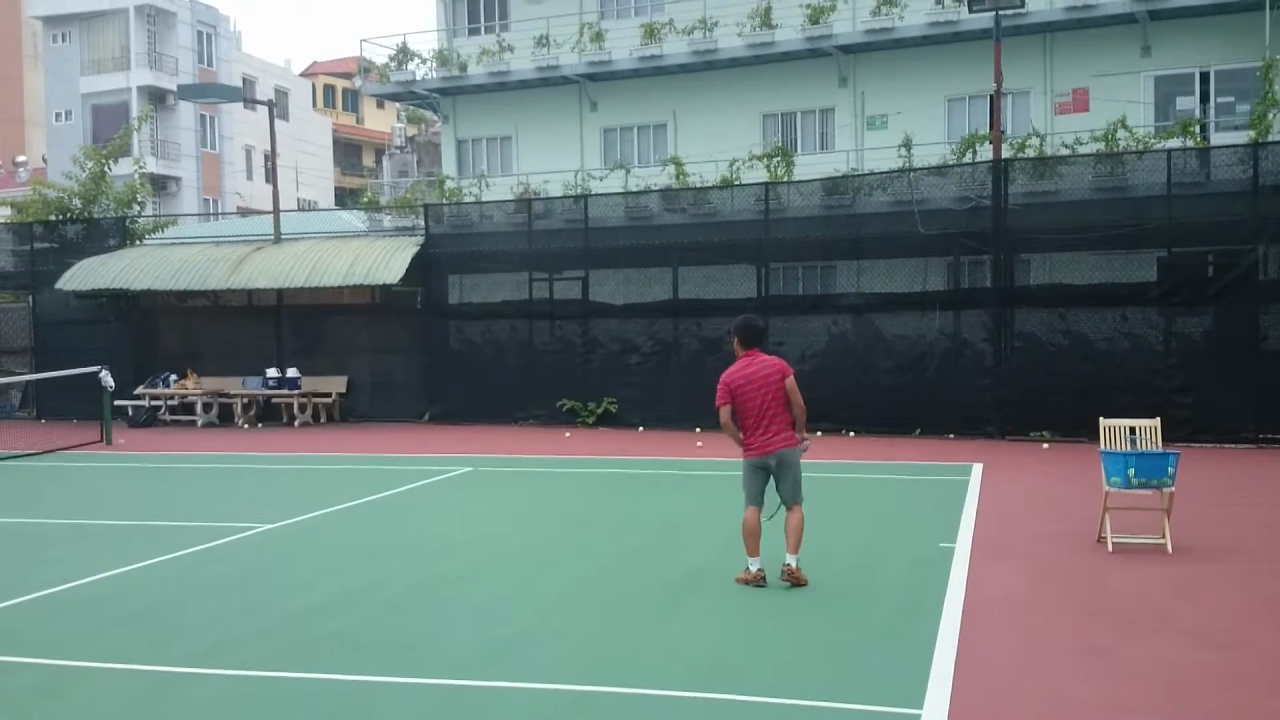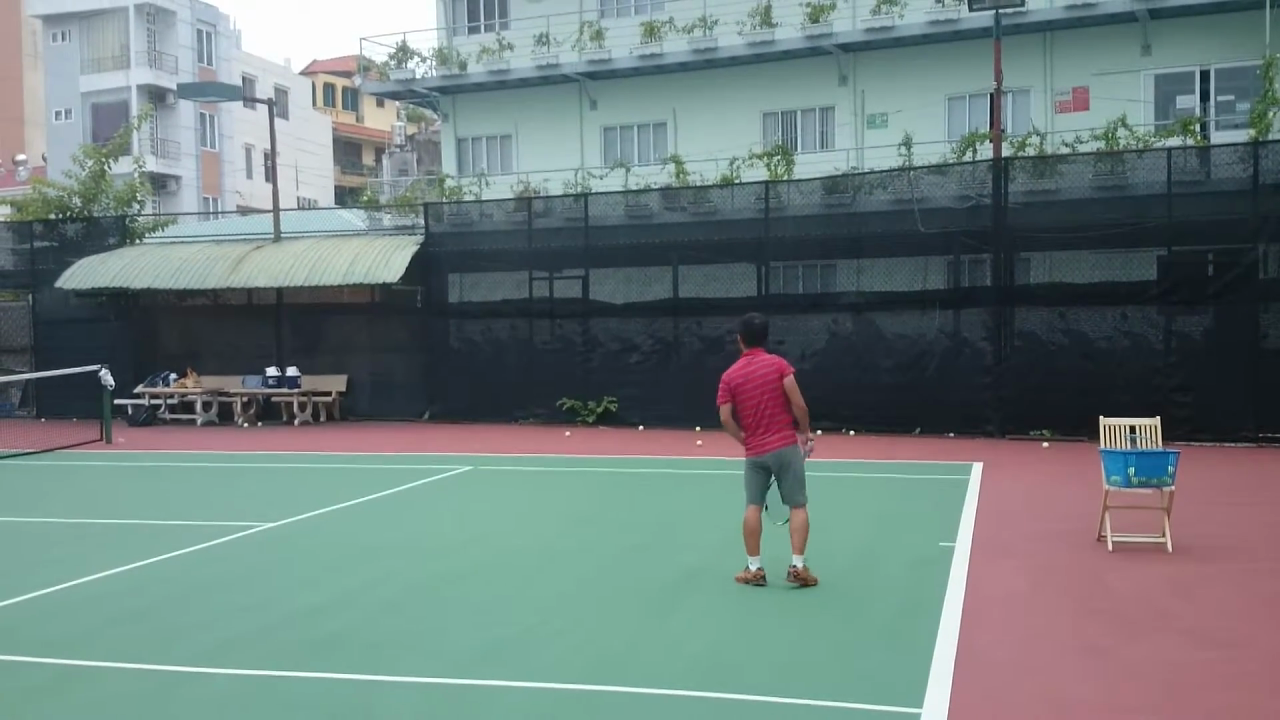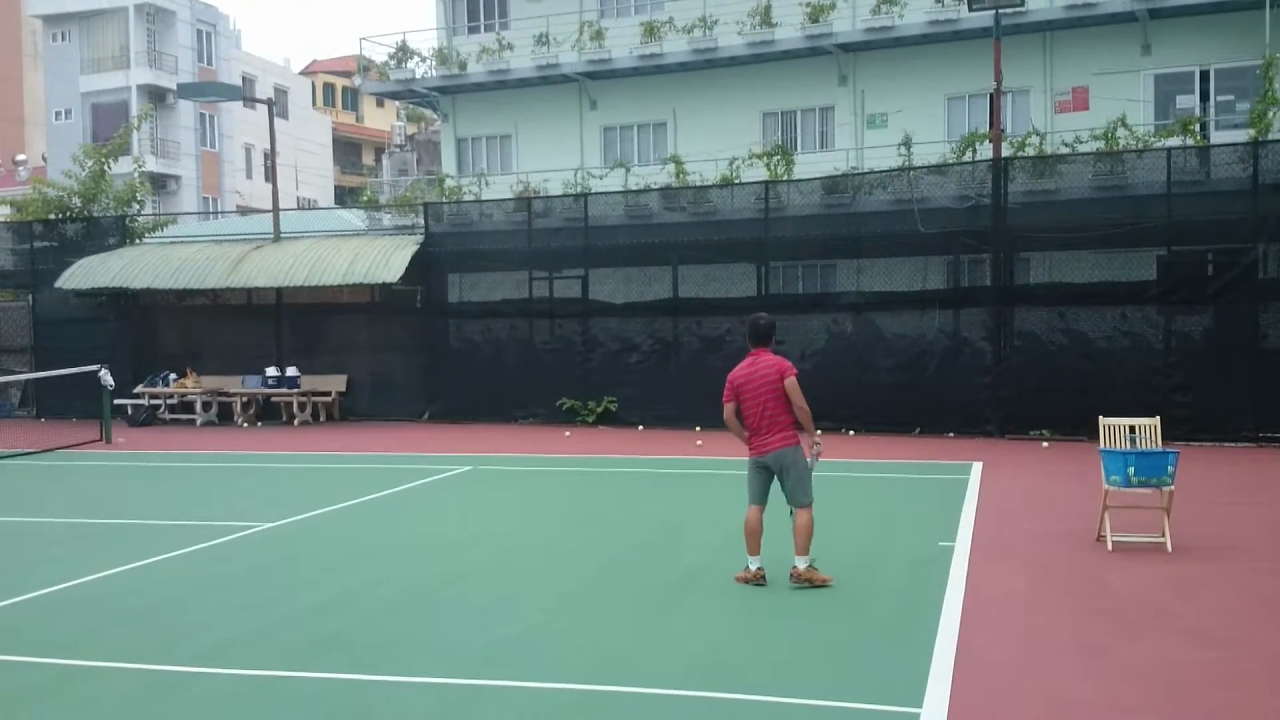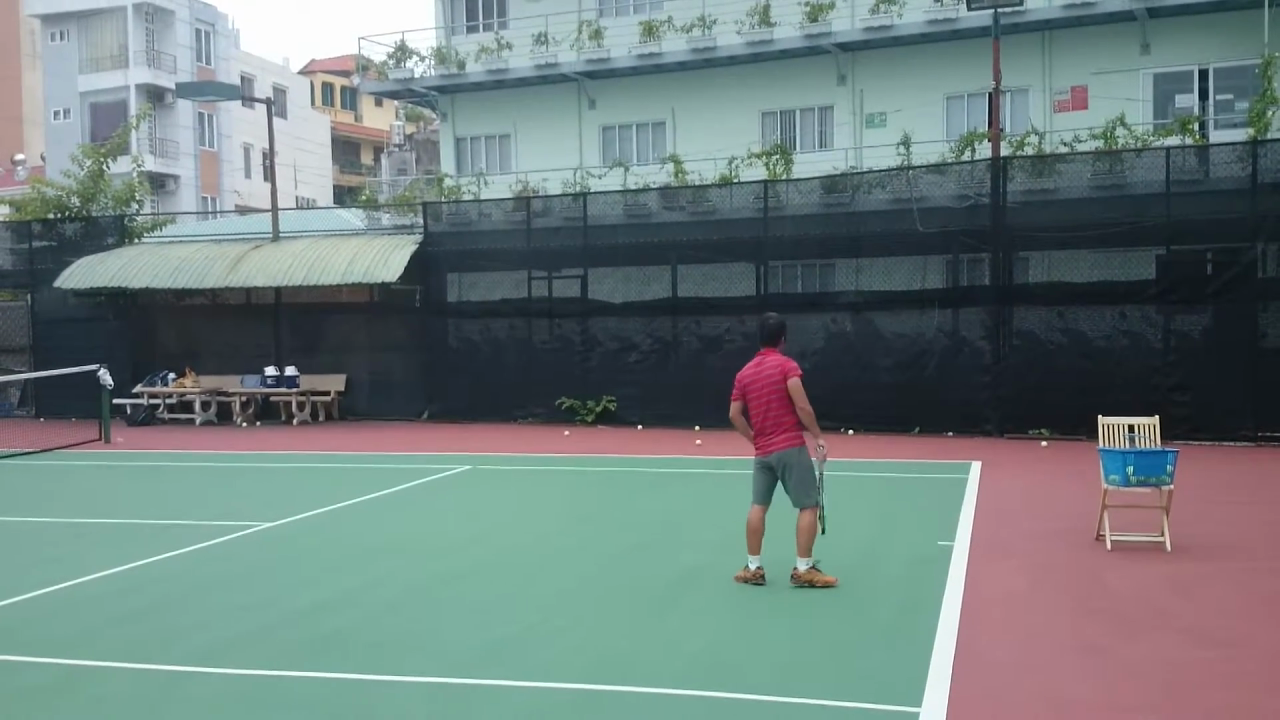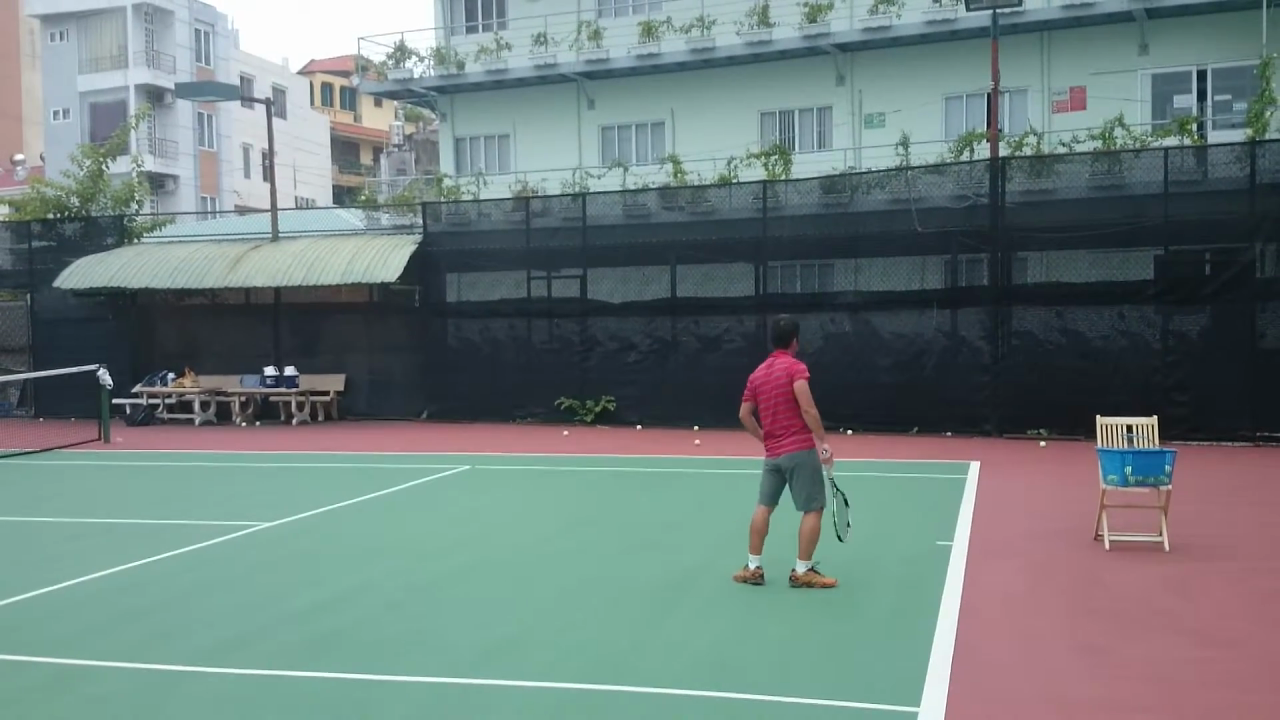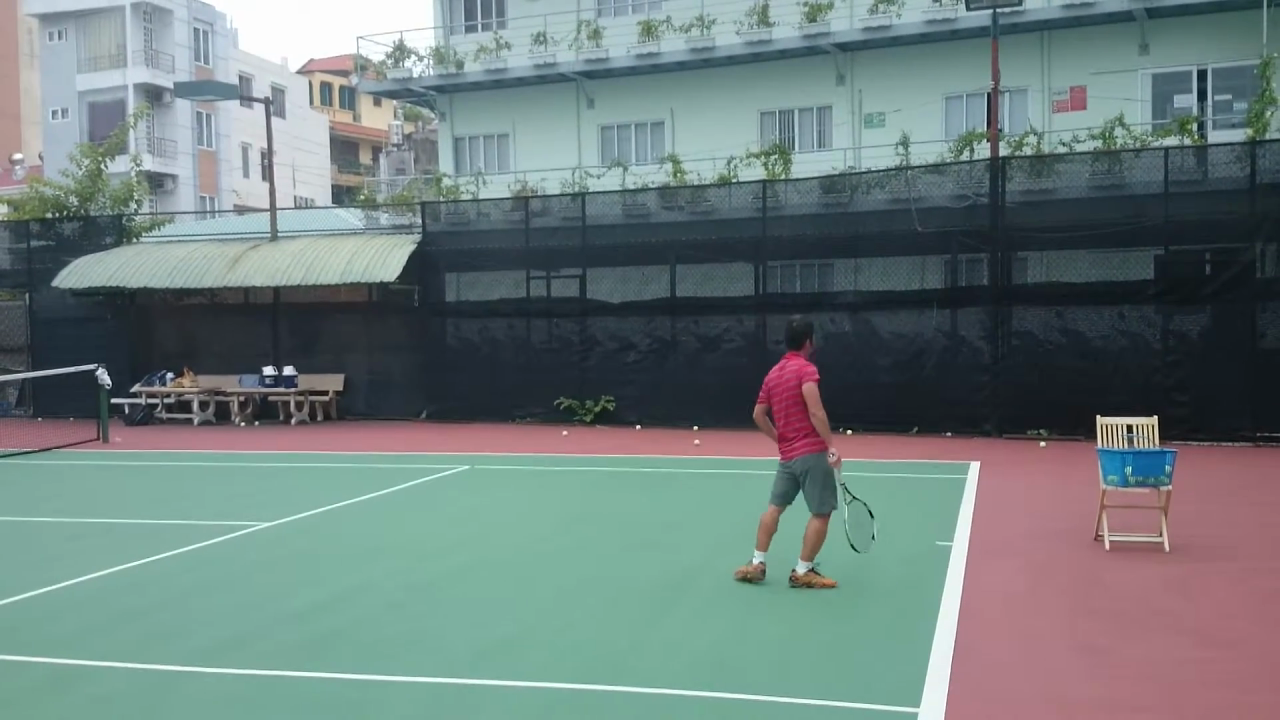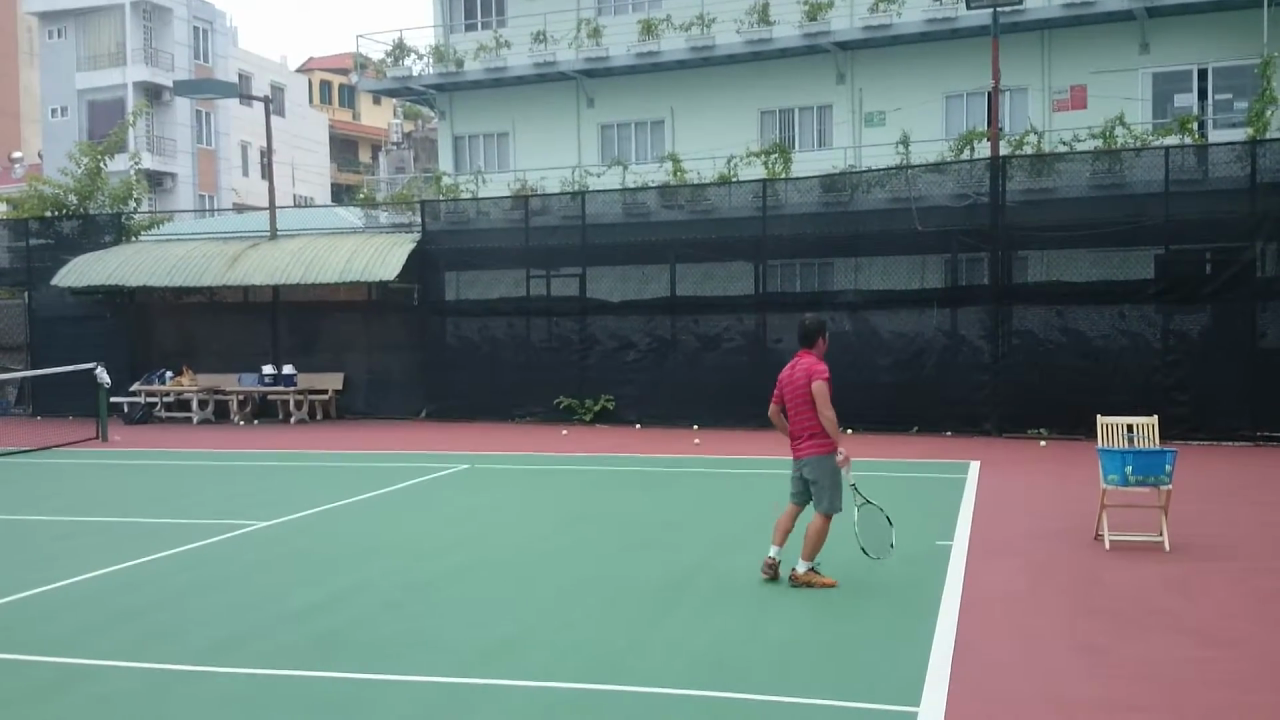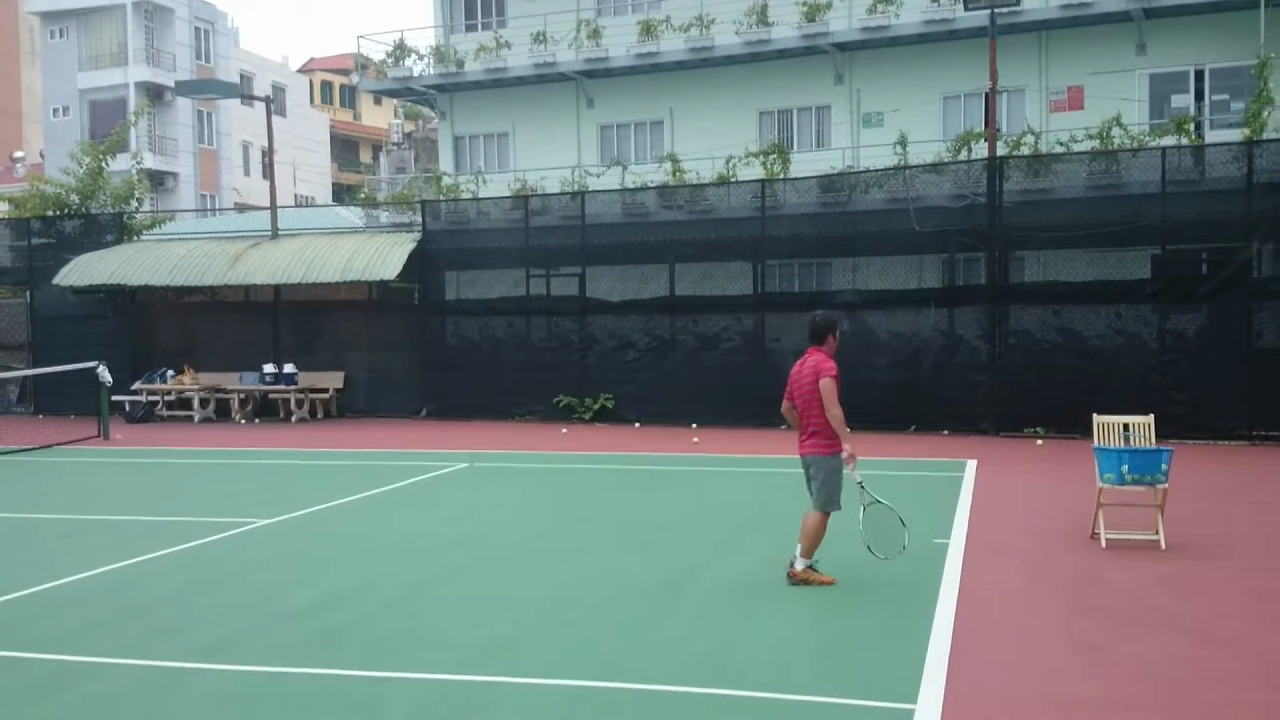
dt=0.1s
person 1, frame 1
left shoulder: (728, 377)
right shoulder: (779, 365)
left elbow: (725, 419)
right elbow: (798, 405)
left wrist: (742, 441)
right wrist: (801, 431)
left hip: (754, 453)
right hip: (785, 448)
left knee: (752, 508)
right knee: (794, 506)
left ankle: (754, 569)
right ankle: (791, 565)
person 1, frame 2
left shoulder: (730, 375)
right shoulder: (779, 364)
left elbow: (726, 418)
right elbow: (798, 405)
left wrist: (744, 440)
right wrist: (805, 431)
left hip: (755, 452)
right hip: (785, 447)
left knee: (753, 508)
right knee: (798, 506)
left ankle: (754, 569)
right ankle: (798, 566)
person 1, frame 3
left shoulder: (735, 374)
right shoulder: (781, 365)
left elbow: (728, 416)
right elbow: (799, 405)
right wrist: (812, 434)
left hip: (758, 452)
right hip: (786, 447)
left knee: (755, 507)
right knee: (803, 506)
left ankle: (754, 568)
right ankle: (802, 568)
person 1, frame 4
left shoulder: (744, 373)
right shoulder: (787, 366)
left elbow: (735, 415)
right elbow: (802, 406)
right wrist: (818, 437)
left hip: (763, 452)
right hip: (791, 448)
left knee: (758, 507)
right knee: (808, 507)
left ankle: (753, 567)
right ankle: (803, 569)
person 1, frame 5
left shoulder: (758, 373)
right shoulder: (796, 367)
left elbow: (745, 415)
right elbow: (808, 409)
right wrist: (823, 442)
left hip: (774, 453)
right hip: (800, 450)
left knee: (764, 507)
right knee: (813, 510)
left ankle: (752, 568)
right ankle: (802, 571)
person 1, frame 6
left shoulder: (773, 374)
right shoulder: (806, 369)
left elbow: (758, 414)
right elbow: (816, 412)
right wrist: (830, 444)
left hip: (787, 454)
right hip: (811, 452)
left knee: (775, 506)
right knee: (821, 513)
left ankle: (756, 564)
right ankle: (803, 571)
person 1, frame 7
left shoulder: (787, 370)
right shoulder: (817, 367)
left elbow: (773, 413)
right elbow: (824, 410)
right wrist: (839, 445)
left hip: (800, 451)
right hip: (820, 451)
left knee: (795, 505)
right knee: (824, 511)
left ankle: (772, 558)
right ankle: (803, 570)
person 1, frame 8
left shoulder: (798, 367)
right shoulder: (825, 365)
left elbow: (786, 409)
right elbow: (831, 407)
right wrist: (846, 441)
left hip: (807, 448)
right hip: (826, 449)
left knee: (818, 505)
right knee: (822, 509)
left ankle: (800, 557)
right ankle: (801, 567)
